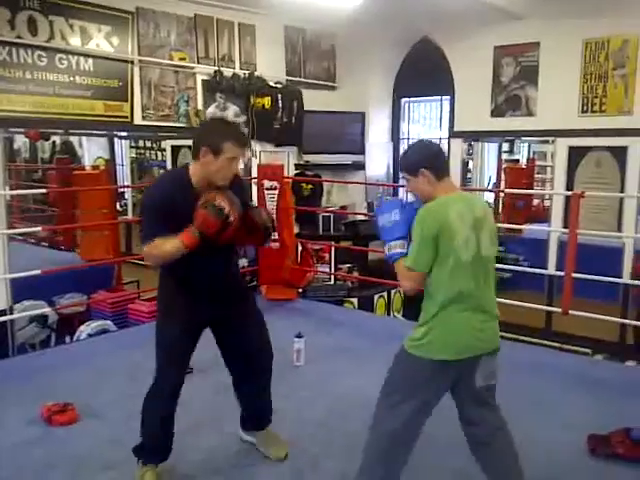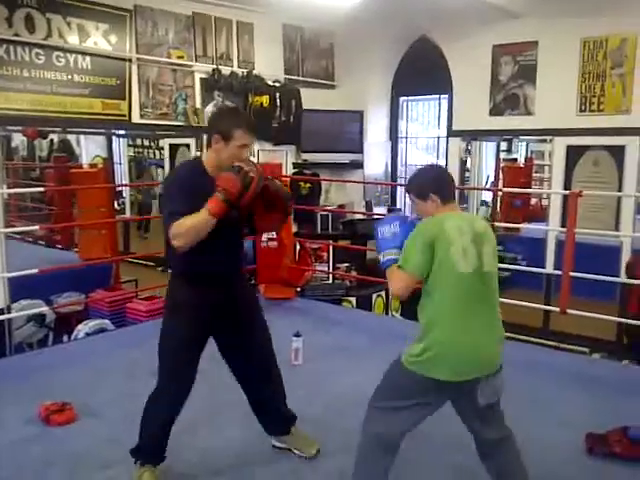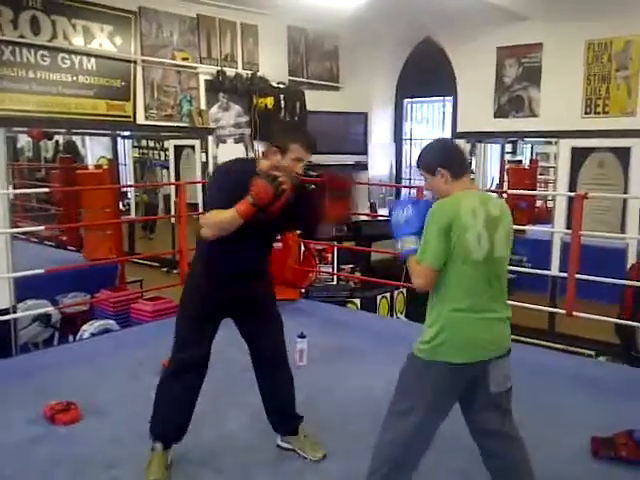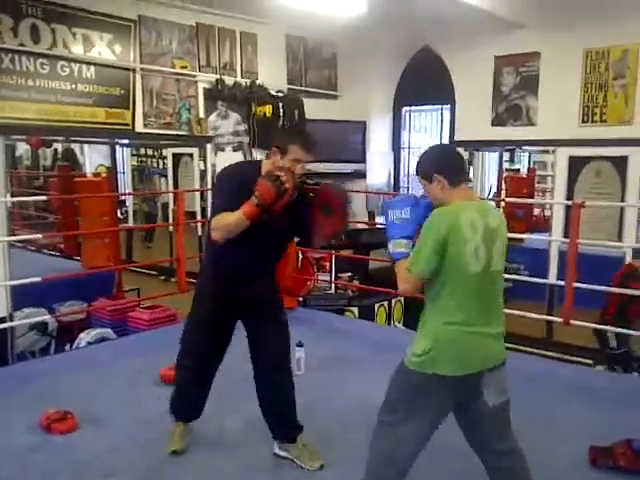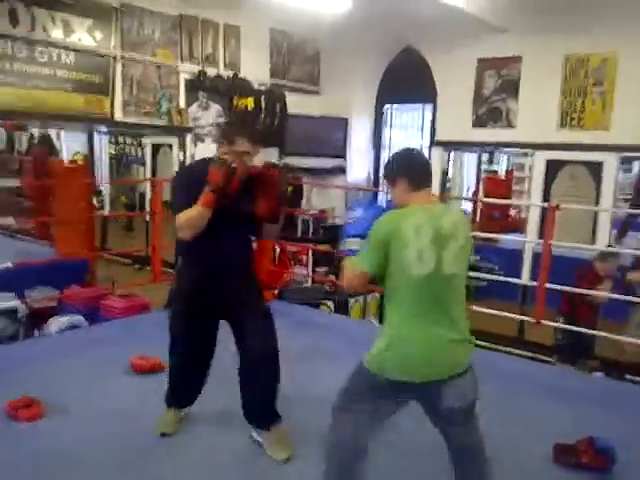
dt=0.2s
person 1, frame 1
left shoulder: (233, 186)
right shoulder: (163, 192)
right elbow: (152, 254)
left wrist: (256, 229)
right wrist: (197, 232)
left hip: (228, 285)
right hip: (182, 293)
left knee: (256, 354)
right knee: (169, 377)
left ankle: (256, 426)
person 1, frame 2
left shoulder: (238, 177)
right shoulder: (182, 179)
left elbow: (250, 224)
right elbow: (180, 239)
right wrist: (220, 199)
left hip: (234, 286)
right hip: (190, 292)
left knee: (259, 361)
right knee: (174, 378)
left ankle: (282, 429)
person 1, frame 3
left shoulder: (292, 190)
right shoulder: (230, 174)
left elbow: (316, 227)
right elbow: (209, 228)
right wrist: (253, 202)
left hip: (253, 283)
right hip: (209, 281)
left knee: (273, 356)
right knee: (187, 360)
left ankle: (289, 430)
right ankle: (162, 444)
person 1, frame 4
left shoulder: (294, 195)
right shoulder: (234, 177)
left elbow: (312, 240)
right elbow: (218, 232)
right wrist: (258, 202)
left hip: (260, 286)
right hip: (217, 282)
left knee: (275, 361)
right knee: (198, 356)
left ankle: (287, 438)
right ankle: (181, 420)
person 1, frame 5
left shoulder: (255, 182)
right shoulder: (190, 176)
left elbow: (266, 232)
right elbow: (185, 230)
left wrist: (269, 209)
right wrist: (213, 191)
left hip: (239, 279)
right hip: (195, 279)
left knee: (261, 350)
right knee: (187, 349)
left ankle: (265, 424)
right ankle: (176, 405)
person 2, frame 1
left shoulder: (430, 213)
right shoulder: (480, 206)
left elbow: (410, 283)
left wrist: (395, 241)
left hip: (438, 341)
right hip: (482, 336)
left knee: (392, 421)
right knee: (485, 422)
person 2, frame 2
left shoulder: (428, 229)
right shoulder: (484, 229)
left elbow: (399, 288)
left wrist: (389, 251)
left hip: (437, 356)
right hip: (485, 354)
left knee: (380, 420)
right knee: (493, 432)
person 2, frame 3
left shoulder: (443, 210)
right shoulder: (500, 209)
left elbow: (422, 280)
left wrist: (408, 238)
left hip: (447, 341)
right hip: (493, 340)
left knee: (402, 427)
right knee: (499, 429)
person 2, frame 4
left shoulder: (442, 219)
right shoulder: (496, 217)
left elbow: (408, 285)
left wrist: (400, 240)
left hip: (439, 354)
right hip: (487, 352)
left knee: (392, 437)
right knee: (499, 443)
person 2, frame 5
left shoulder: (390, 223)
right shoulder: (461, 222)
left elbow: (350, 282)
left hip: (399, 356)
right hip: (450, 355)
left knee: (347, 420)
right knee: (464, 438)
